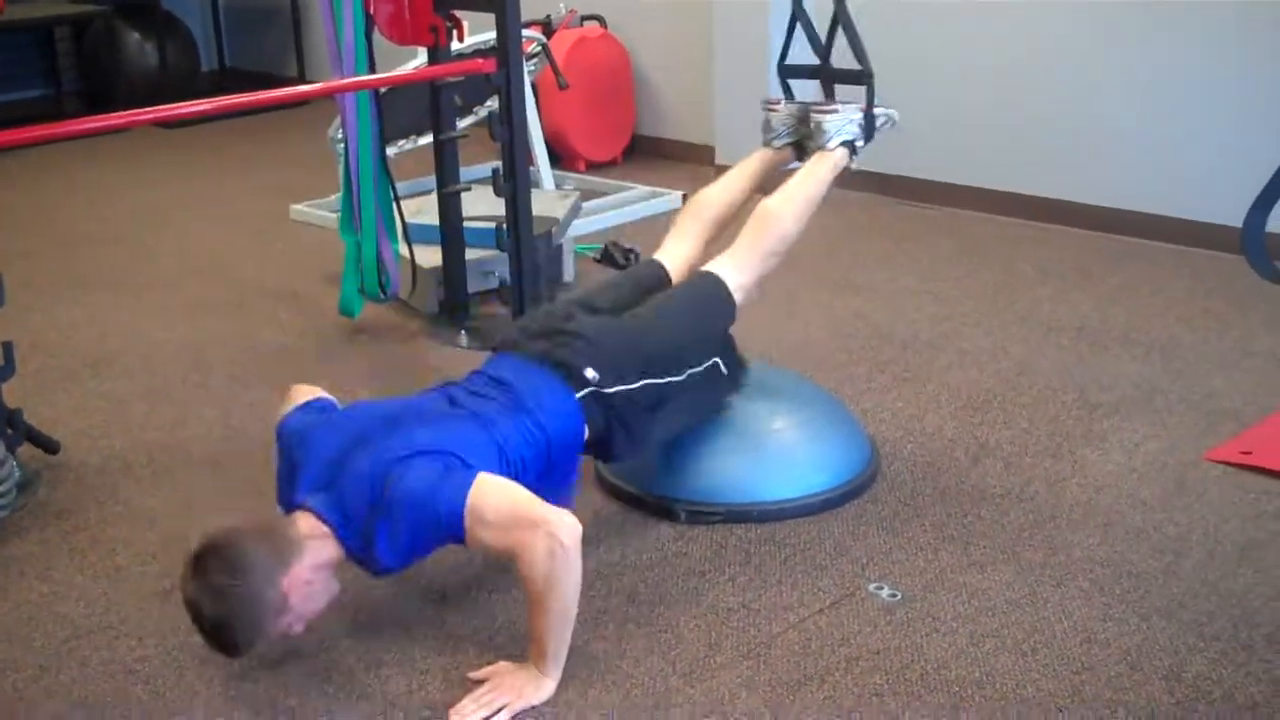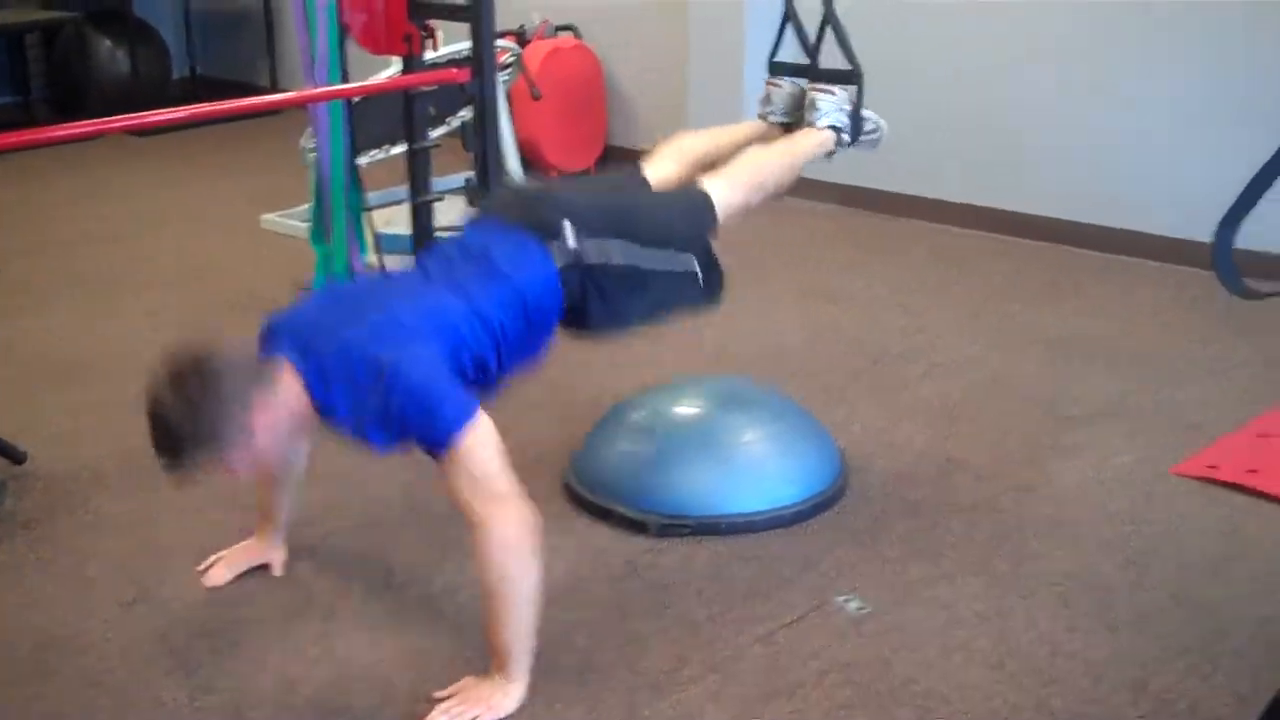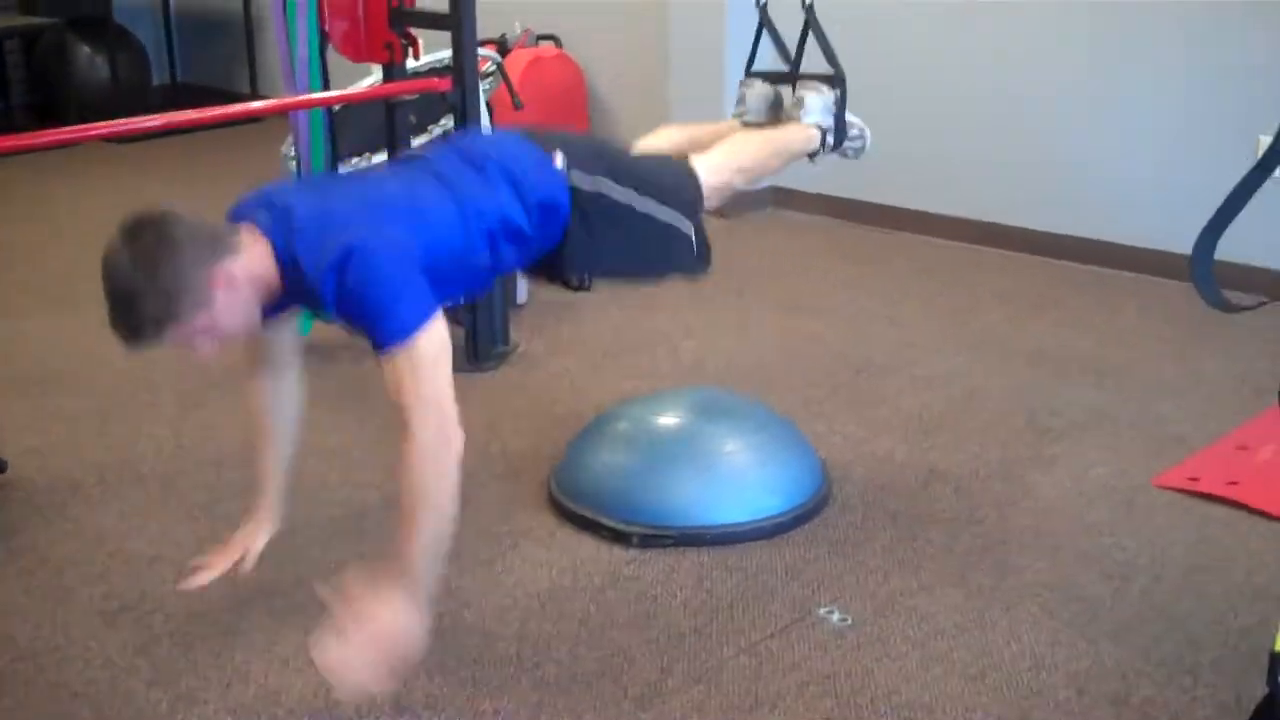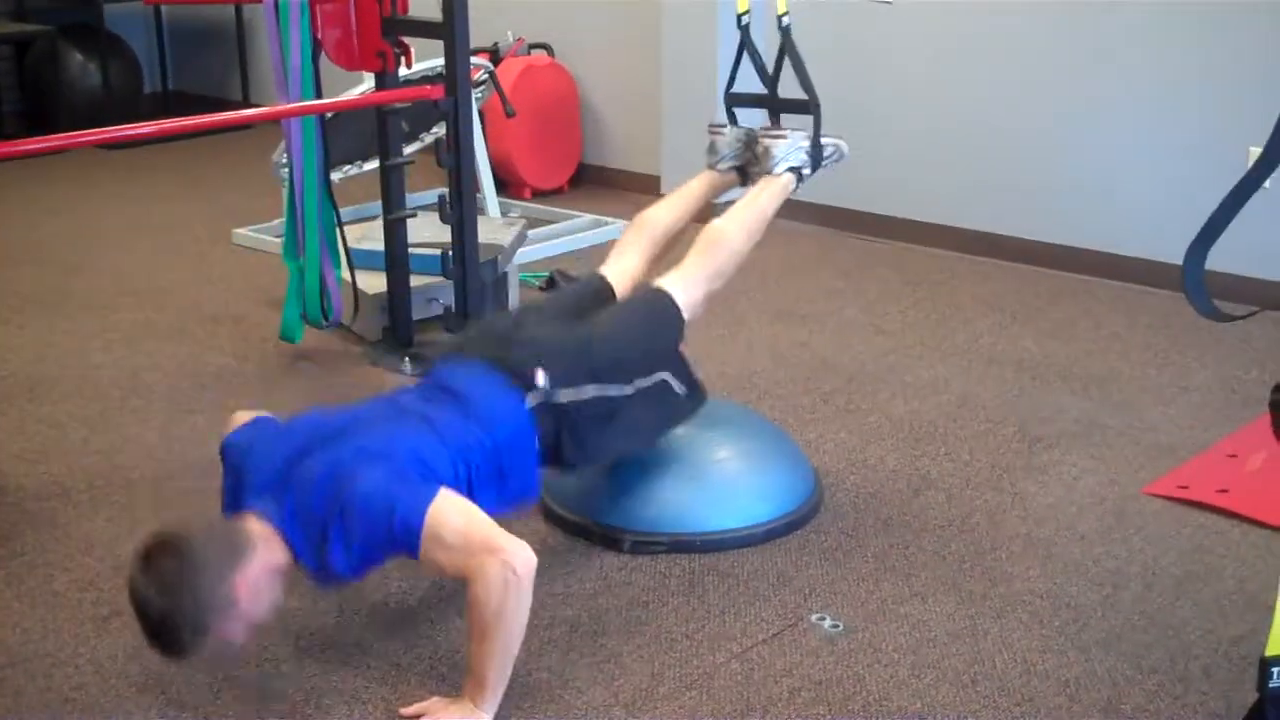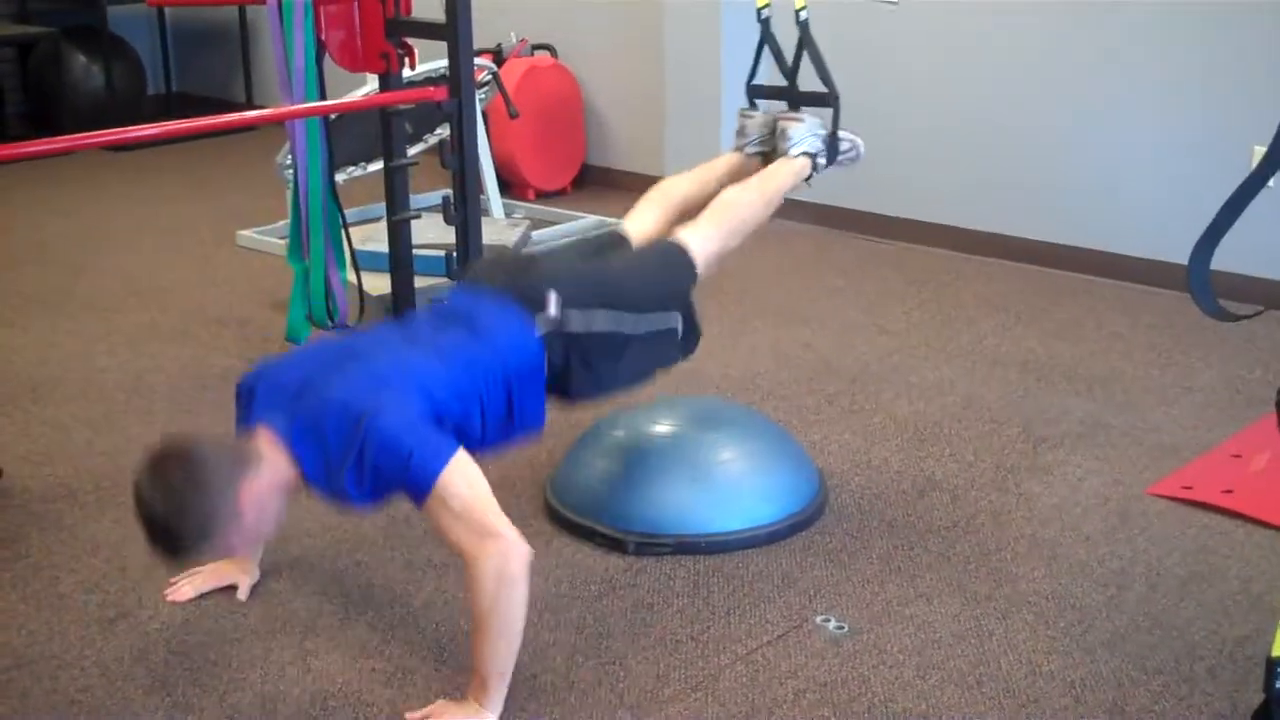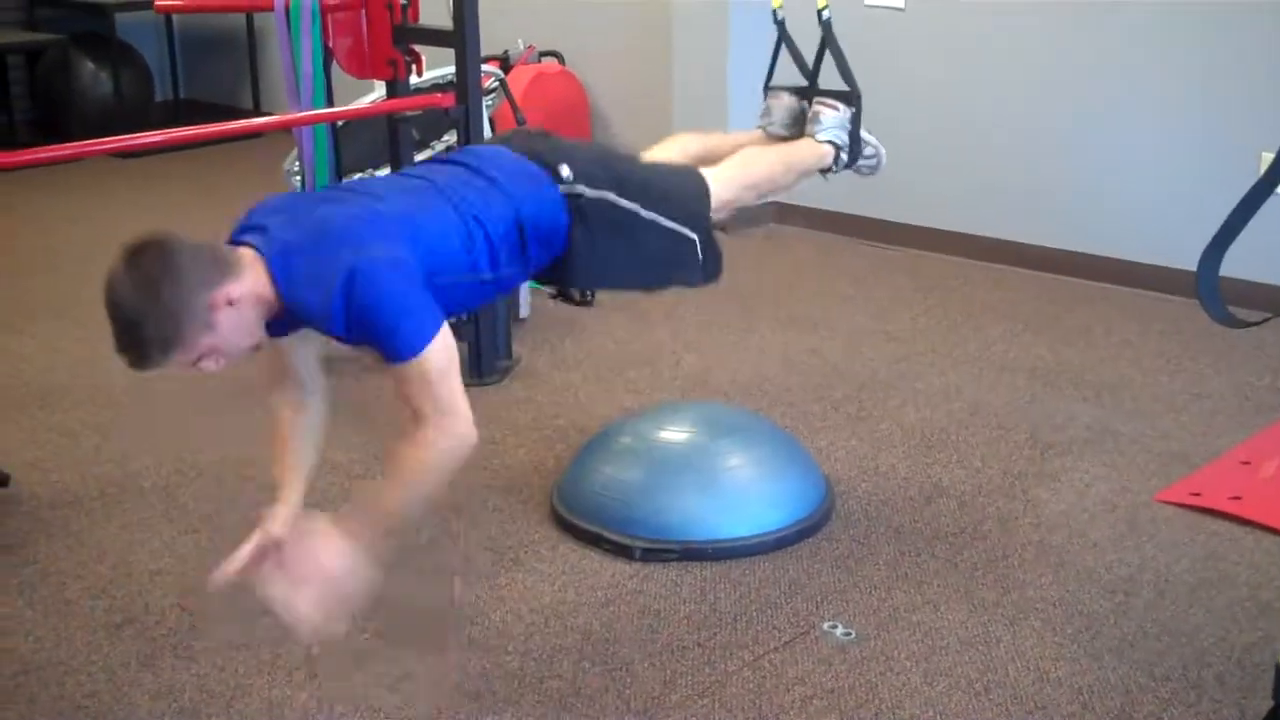
dt=0.3s
person 1, frame 1
left shoulder: (399, 503)
right shoulder: (301, 448)
left elbow: (553, 536)
left hip: (590, 393)
right hip: (533, 356)
left knee: (727, 279)
right knee: (672, 261)
left ankle: (836, 141)
right ankle: (783, 138)
person 1, frame 2
left shoulder: (395, 380)
right shoulder: (280, 347)
left elbow: (508, 520)
right elbow: (283, 429)
right wrist: (270, 531)
left hip: (562, 267)
right hip: (507, 234)
left knee: (706, 210)
right knee: (655, 182)
left ankle: (826, 123)
right ankle: (775, 115)
person 1, frame 3
left shoulder: (359, 261)
right shoulder: (249, 237)
left elbow: (435, 437)
right elbow: (275, 372)
left wrist: (403, 591)
right wrist: (260, 519)
left hip: (553, 191)
right hip: (488, 176)
left knee: (698, 181)
right knee: (641, 161)
left ankle: (811, 123)
right ankle: (754, 113)
person 1, frame 4
left shoulder: (353, 507)
right shoulder: (249, 457)
left elbow: (509, 564)
right wrist: (228, 578)
left hip: (535, 407)
right hip: (469, 377)
left knee: (675, 295)
right knee: (615, 280)
left ankle: (784, 165)
right ankle: (728, 161)
person 1, frame 5
left shoulder: (371, 437)
right shoulder: (267, 395)
left elbow: (506, 557)
right wrist: (244, 561)
left hip: (550, 337)
right hip: (492, 305)
left knee: (688, 252)
right knee: (637, 236)
left ankle: (802, 151)
right ankle: (753, 145)
person 1, frame 6
left shoulder: (363, 275)
right shoulder: (253, 260)
left elbow: (451, 429)
right elbow: (298, 388)
left wrist: (352, 542)
right wrist: (283, 517)
left hip: (560, 203)
right hip: (495, 172)
left knee: (713, 193)
right knee: (660, 167)
left ankle: (826, 136)
right ankle: (781, 122)
